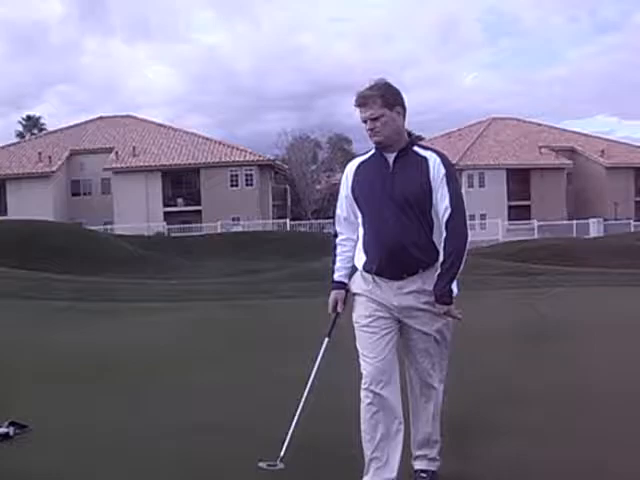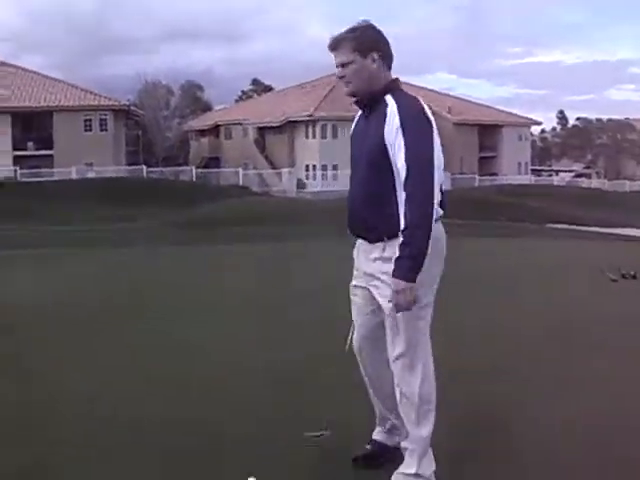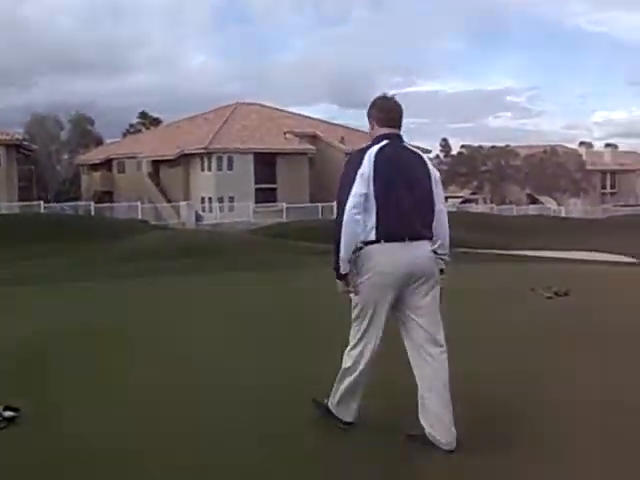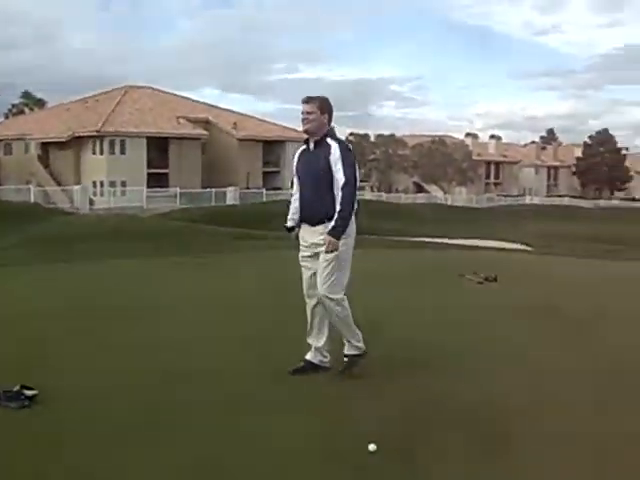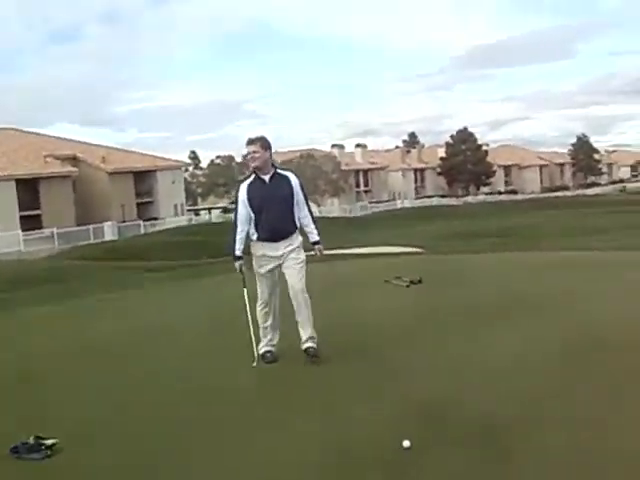
dt=1s
person 1, frame 1
left shoulder: (433, 164)
right shoulder: (356, 171)
left elbow: (455, 228)
right elbow: (346, 231)
left wrist: (445, 290)
right wrist: (340, 281)
left hip: (423, 287)
right hip: (371, 290)
left knee: (426, 380)
right knee: (376, 384)
person 1, frame 2
left shoulder: (406, 112)
right shoulder: (365, 116)
left elbow: (421, 192)
left wrist: (409, 269)
left hip: (406, 253)
right hip: (371, 250)
left knee: (408, 357)
right knee: (367, 345)
right ankle: (390, 433)
person 1, frame 3
left shoulder: (363, 159)
right shoulder: (423, 162)
left elbow: (349, 215)
right elbow: (439, 216)
left wrist: (341, 268)
right wrist: (440, 261)
left hip: (379, 256)
right hip: (421, 257)
left knee: (363, 340)
right knee: (428, 344)
left ankle: (341, 409)
right ankle: (440, 431)
person 1, frame 4
left shoulder: (338, 150)
right shoulder: (301, 154)
left elbow: (347, 192)
left wrist: (336, 232)
right wrist: (292, 224)
left hip: (335, 232)
right hip: (308, 232)
left knee: (329, 293)
right knee: (313, 296)
left ankle: (355, 347)
right ankle: (318, 355)
person 1, frame 5
left shoulder: (290, 179)
right shoulder: (246, 188)
left elbow: (304, 210)
right elbow: (241, 222)
left wrist: (315, 239)
right wrist: (238, 255)
left hip: (292, 245)
right hip: (263, 249)
left knee: (299, 292)
right knee: (266, 300)
left ankle: (309, 342)
right ankle: (267, 346)
